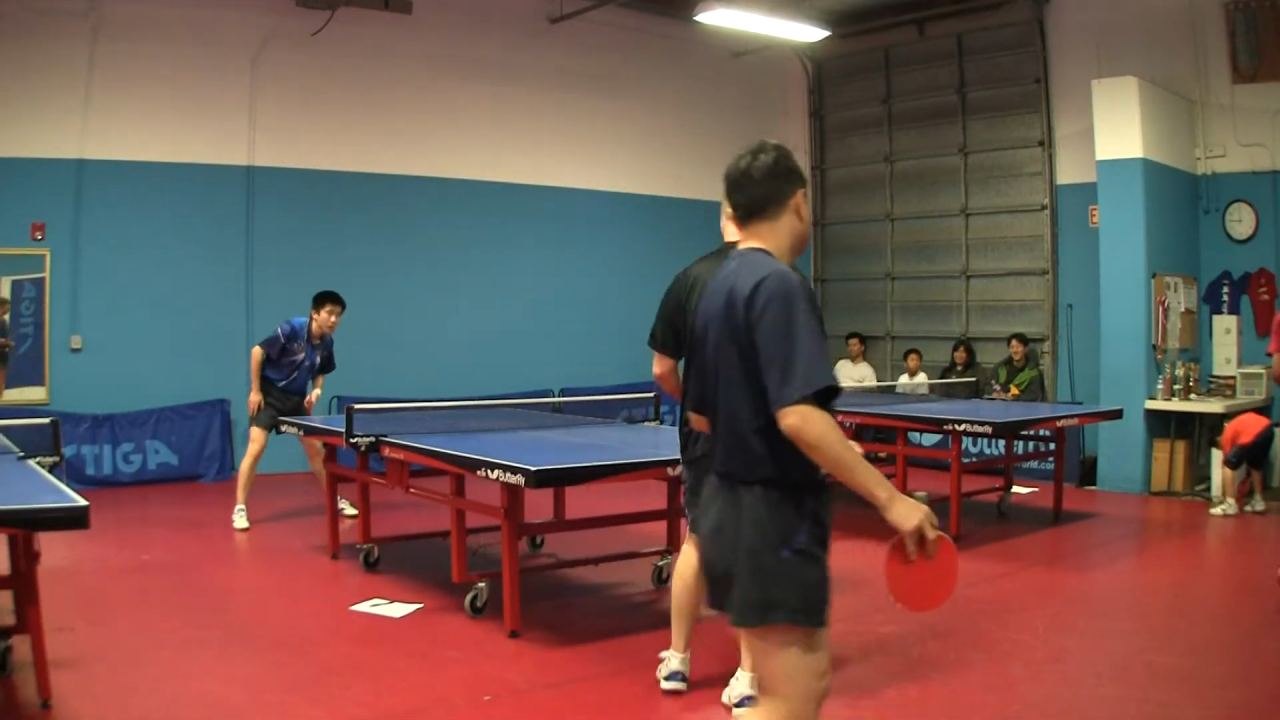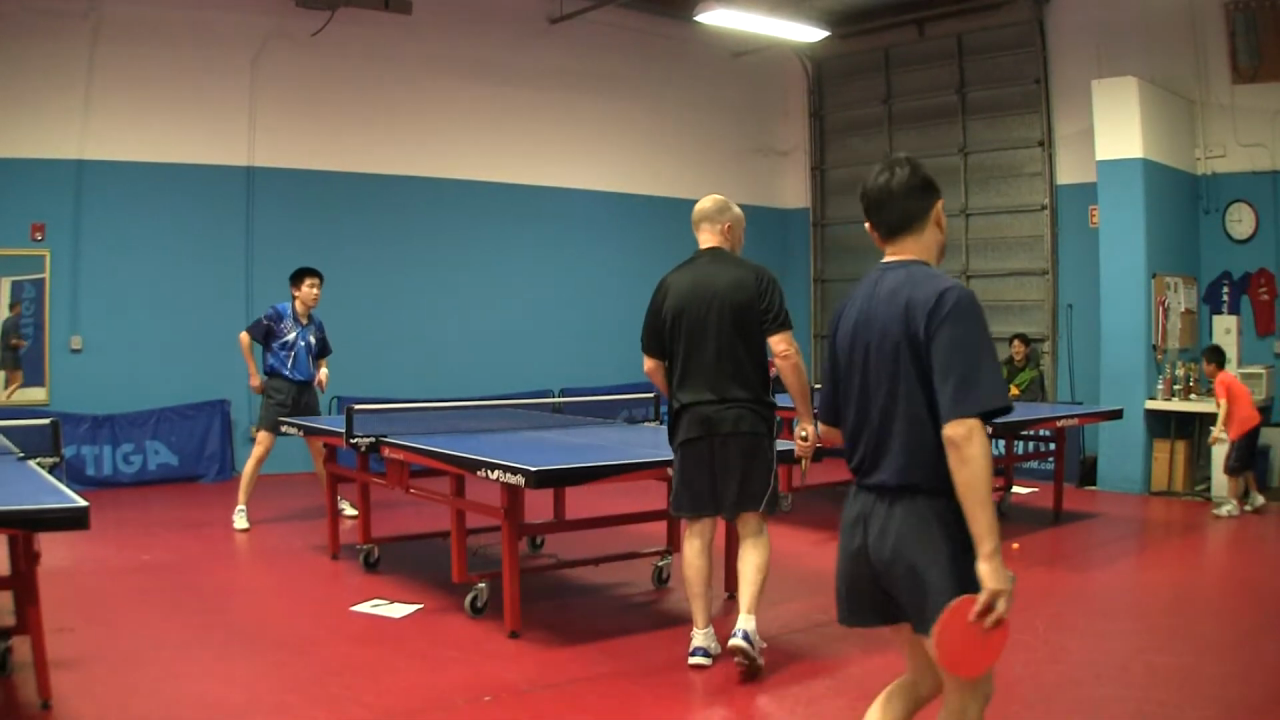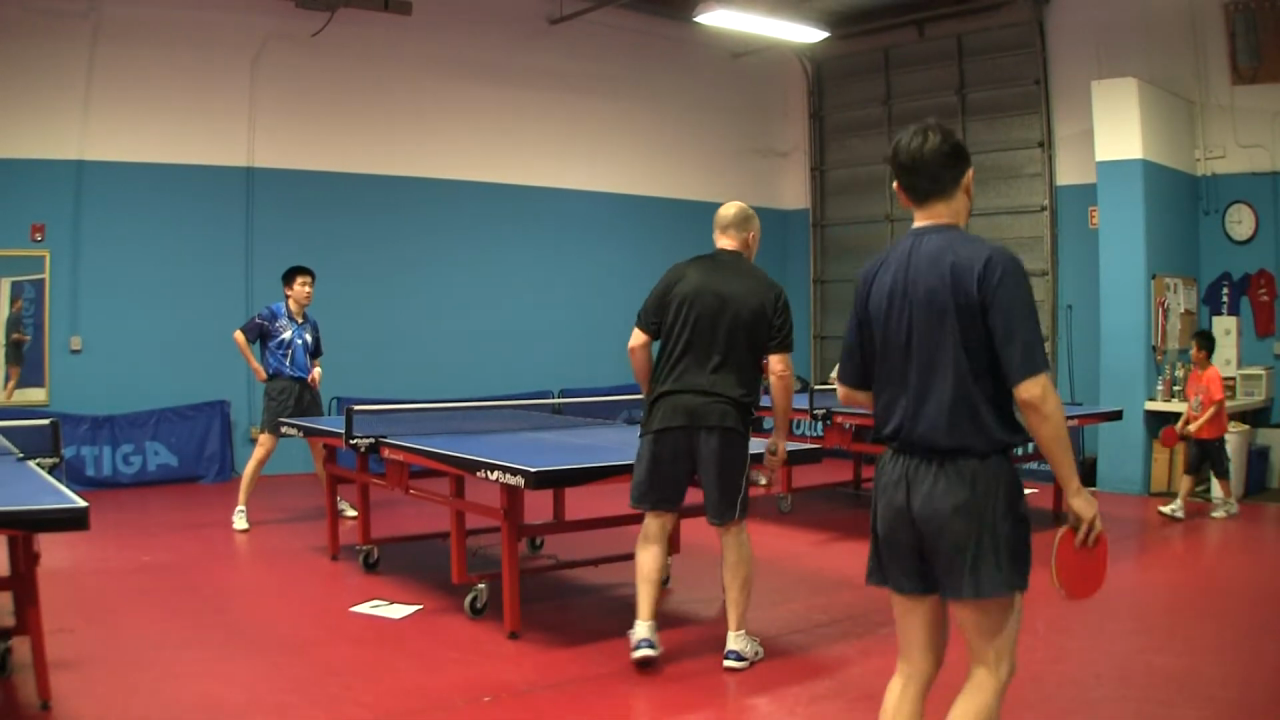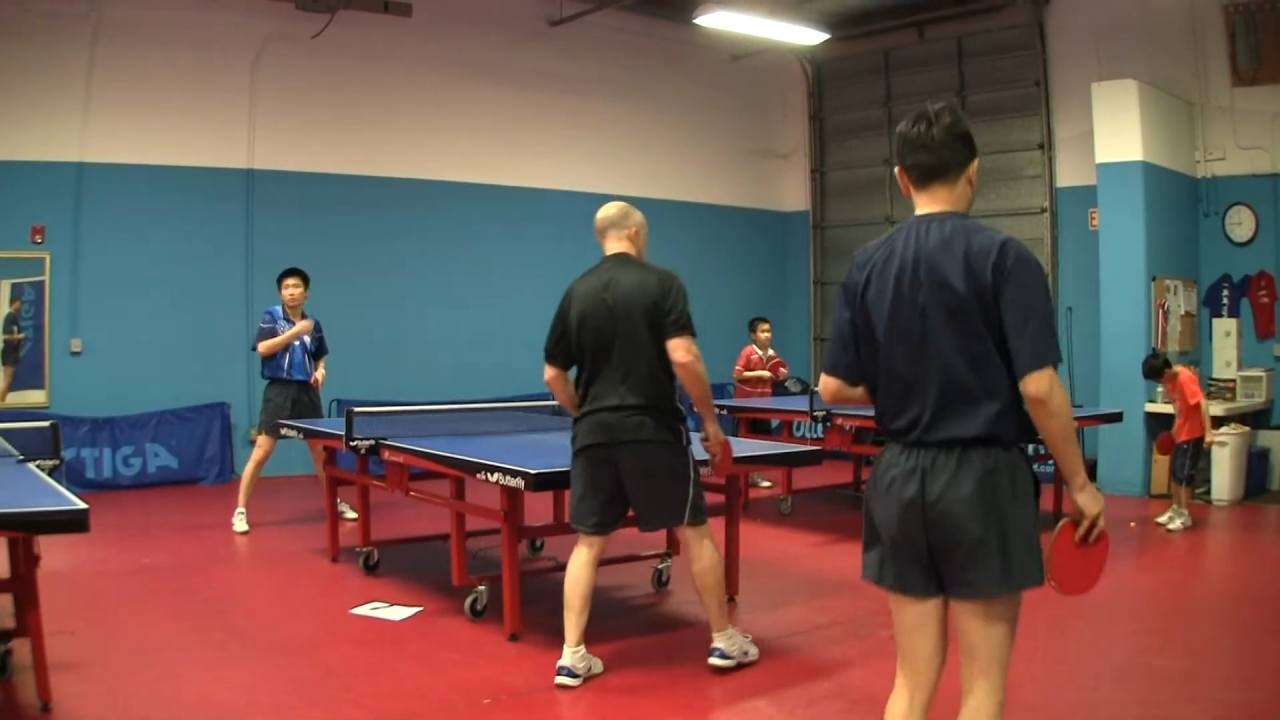
dt=0.5s
person 1, frame 1
left shoulder: (718, 288)
right shoulder: (777, 286)
left elbow: (701, 414)
right elbow: (798, 418)
right wrist: (891, 499)
left hip: (733, 505)
right hip: (771, 517)
person 1, frame 2
left shoulder: (850, 308)
right shoulder: (947, 300)
left elbow: (829, 428)
right elbow: (962, 433)
right wrist: (987, 552)
left hip: (865, 515)
right hip: (927, 519)
person 1, frame 3
left shoulder: (874, 276)
right shoulder: (992, 266)
left elbow: (851, 391)
right elbow: (1032, 394)
right wrist: (1073, 488)
left hip: (899, 481)
right hip: (973, 484)
left knee: (913, 668)
right knee: (990, 670)
person 1, frame 4
left shoulder: (866, 266)
right shoulder: (1004, 257)
left elbow: (835, 387)
right elbow: (1039, 388)
right wrist: (1080, 485)
left hip: (900, 478)
right hip: (983, 478)
person 2, frame 1
left shoulder: (688, 279)
left elbow: (662, 370)
left hip: (707, 436)
left knee: (698, 543)
left ankle: (678, 659)
right ankle: (747, 678)
person 2, frame 2
left shoulder: (669, 285)
right shoulder: (757, 279)
left elbow: (652, 367)
right elbow: (784, 353)
right wrist: (806, 417)
left hip: (691, 423)
right hip: (747, 419)
left knee: (696, 529)
right knee: (751, 524)
left ankle: (701, 637)
right ankle: (746, 626)
person 2, frame 3
left shoulder: (679, 275)
right shoulder: (768, 291)
left elbow: (638, 346)
right elbow: (780, 372)
left wrist: (654, 397)
right wrist: (781, 434)
left hip: (669, 415)
right hip: (726, 420)
left knee: (655, 522)
right knee: (731, 529)
left ankle: (644, 631)
right ankle: (737, 640)
person 2, frame 4
left shoulder: (575, 292)
right shoulder: (660, 282)
left elbow: (553, 375)
right elbow: (683, 359)
right wrist: (710, 421)
left hip: (594, 434)
right hip: (654, 429)
left knee: (588, 543)
right knee: (694, 532)
left ankle: (571, 656)
right ankle: (724, 639)
person 3, frame 1
left shoulder: (327, 342)
right shoulder: (292, 329)
right elbow: (257, 351)
left wrist: (316, 391)
right wrist: (255, 390)
left hip: (297, 398)
right hip: (269, 393)
left knee: (316, 449)
right knee: (256, 448)
left ankle: (335, 500)
right ankle: (240, 509)
person 3, frame 2
left shoulder: (317, 325)
right shoulder: (277, 314)
left elbow: (321, 357)
right elbow: (245, 337)
left wrist: (323, 371)
right wrist: (253, 374)
left hip: (306, 392)
right hip: (278, 389)
left knee: (320, 449)
right knee: (261, 449)
left ankle: (336, 501)
right ankle: (240, 509)
person 3, frame 3
left shoulder: (311, 324)
right shoulder: (272, 314)
right elbow: (240, 335)
left wrist: (317, 370)
right wrist: (256, 367)
left hip: (308, 391)
right hip: (281, 389)
left knee: (321, 449)
right knee: (263, 451)
left ankle: (335, 501)
right ankle: (240, 510)
person 3, frame 4
left shoulder: (313, 324)
right shoulder: (271, 317)
right elbow: (263, 349)
left wrist: (320, 371)
right wrist: (294, 332)
left hip: (307, 392)
right hip: (279, 391)
left knee: (322, 451)
right knee: (261, 453)
left ankle: (335, 503)
right ankle: (240, 512)
